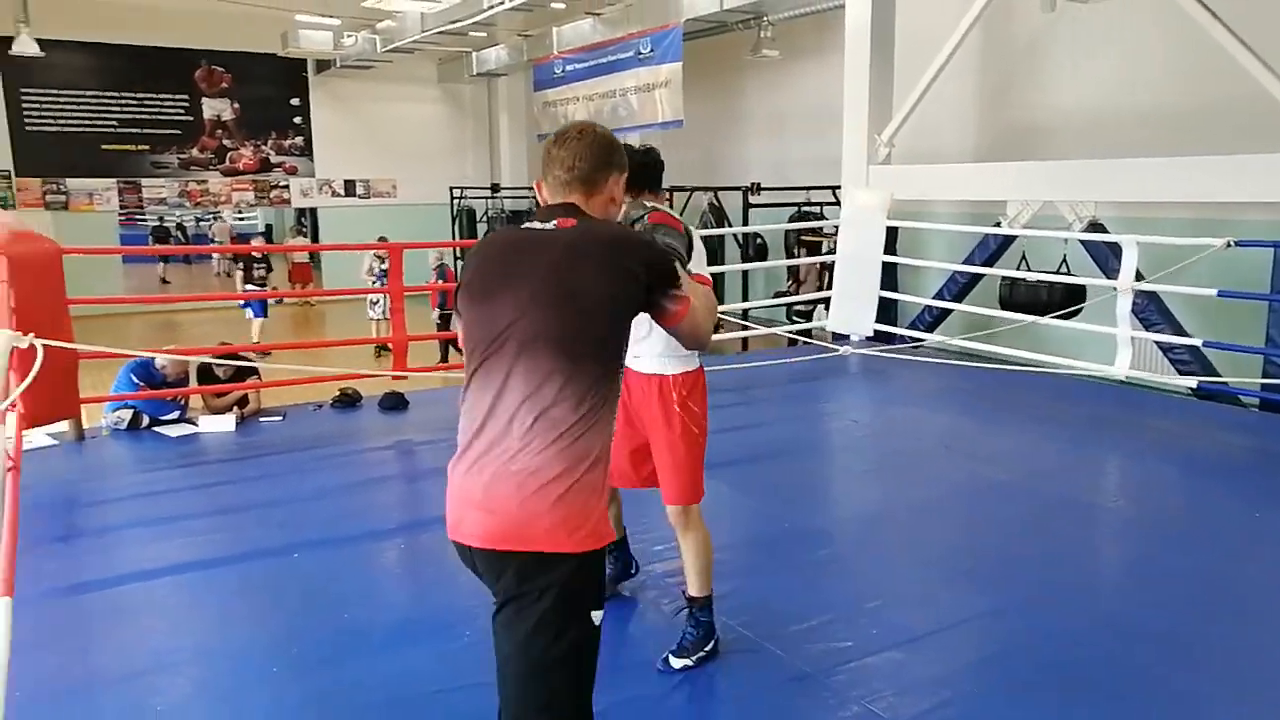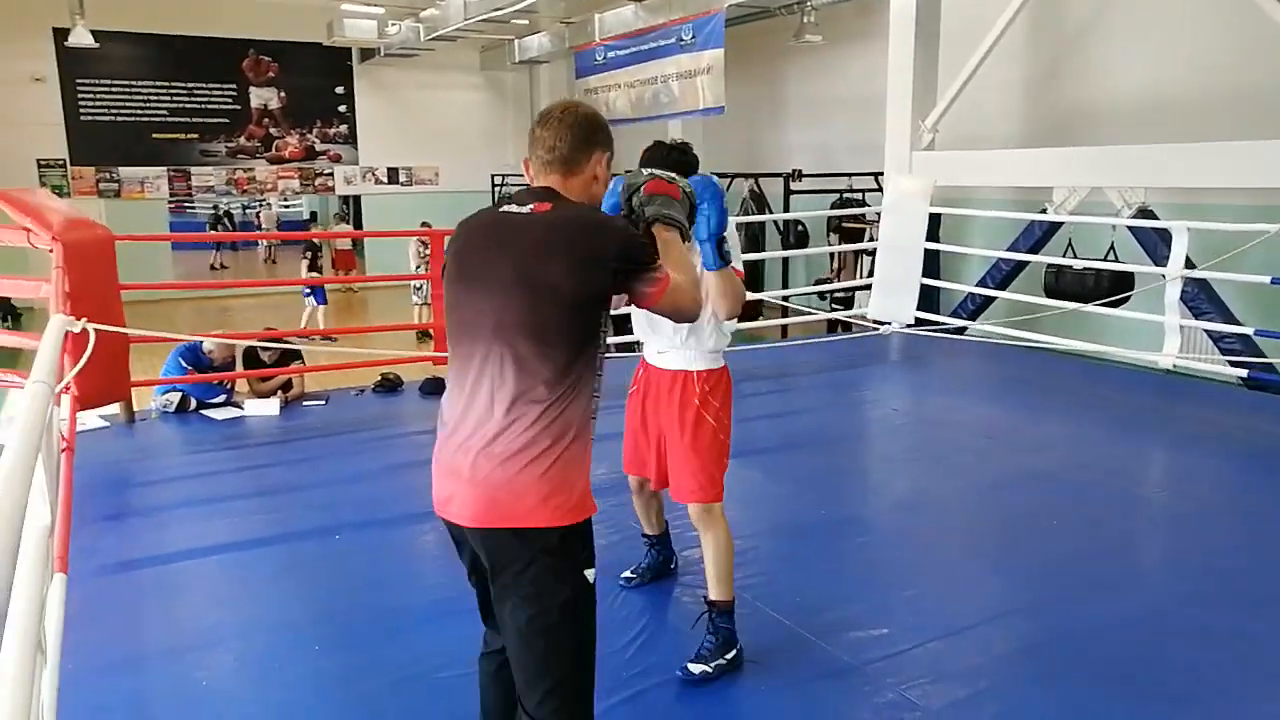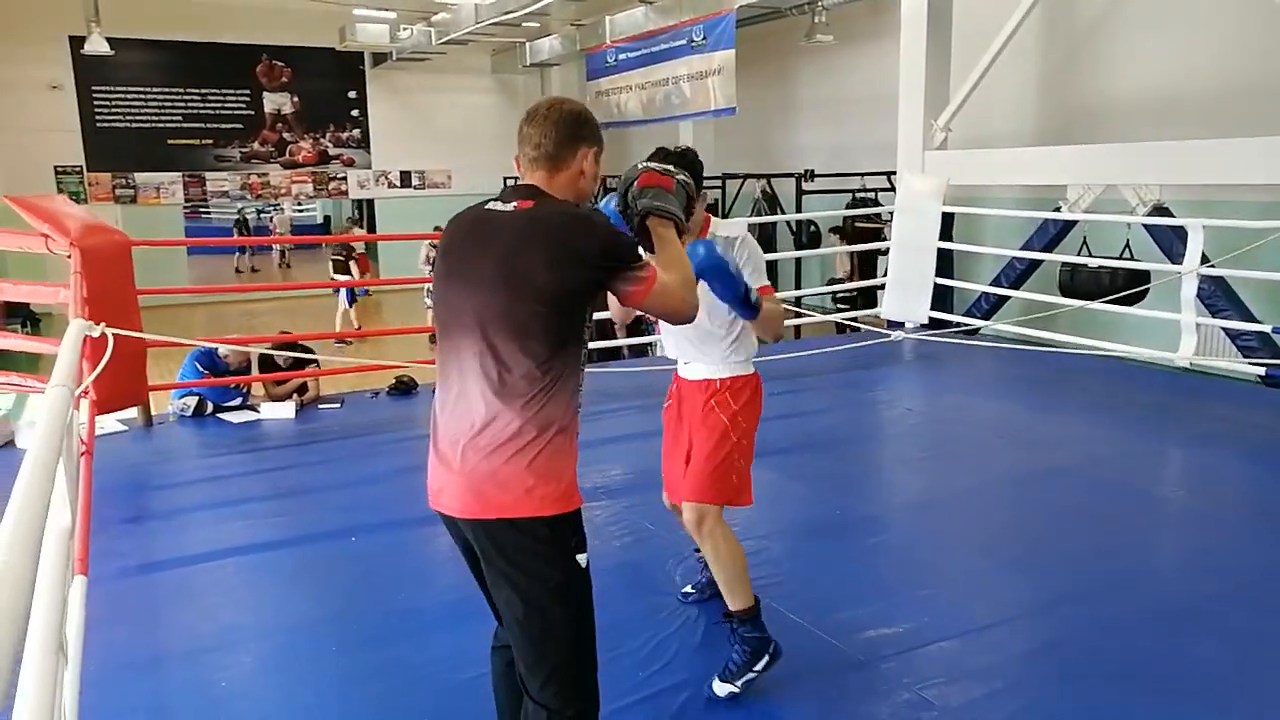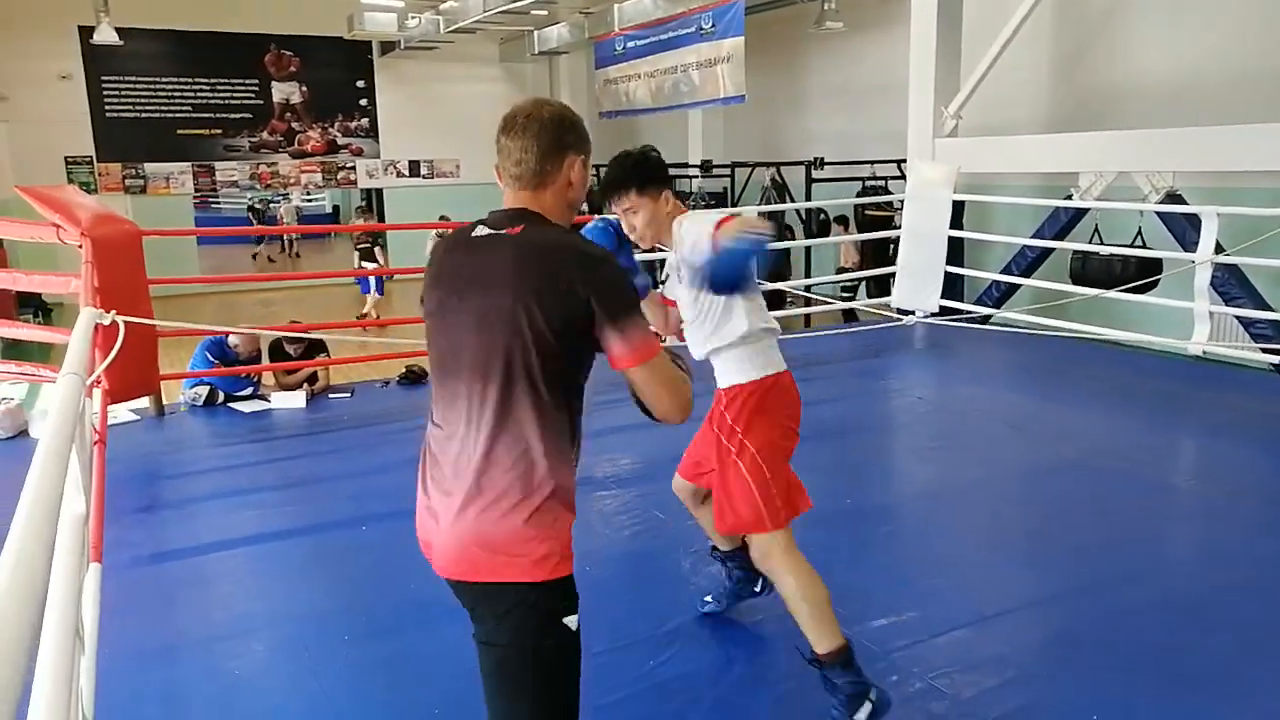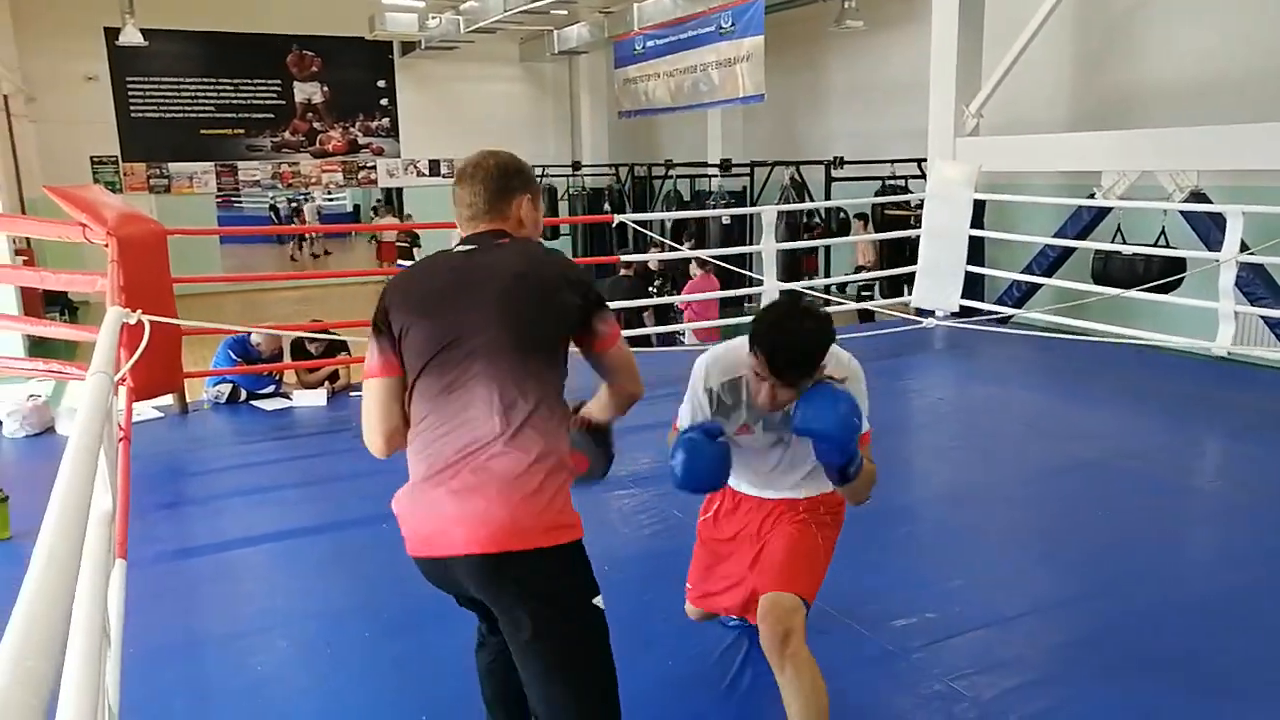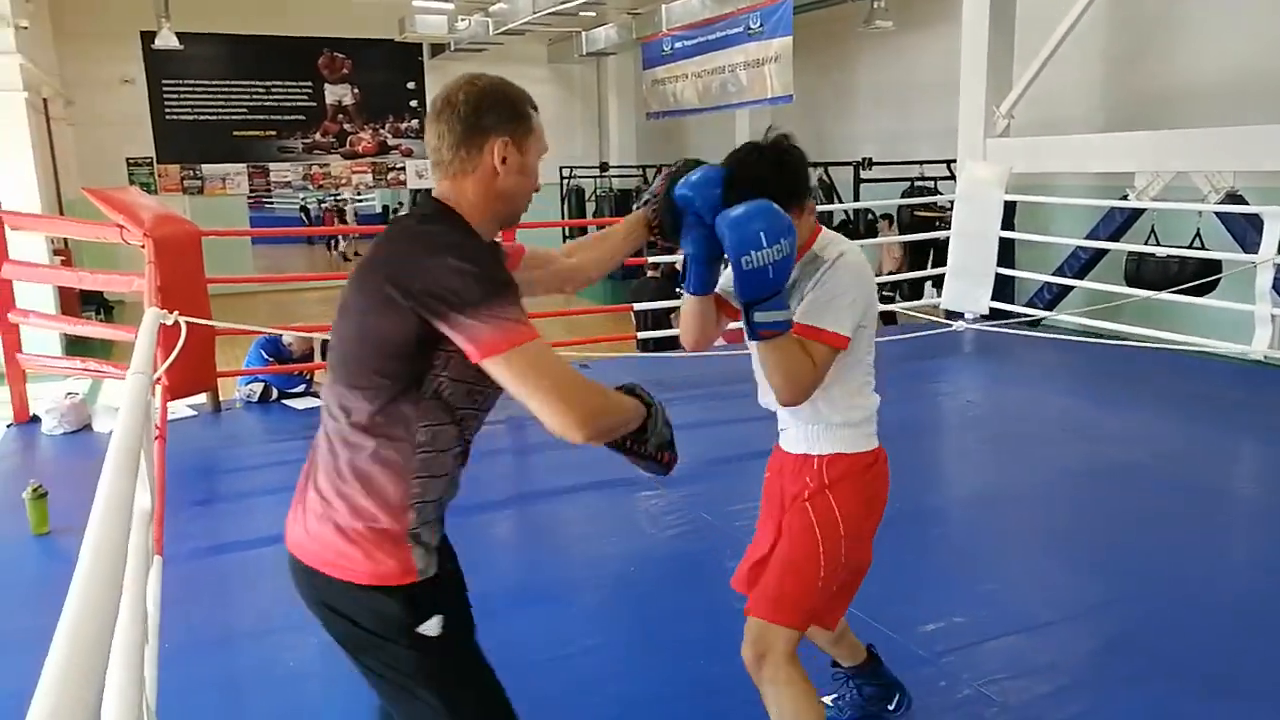
dt=0.4s
person 1, frame 1
left shoulder: (484, 256)
right shoulder: (628, 252)
right elbow: (701, 331)
right wrist: (671, 259)
left hip: (470, 510)
right hip: (551, 525)
left knee: (529, 662)
person 1, frame 2
left shoulder: (469, 234)
right shoulder: (600, 236)
right elbow: (687, 305)
right wrist: (666, 224)
left hip: (457, 488)
right hip: (536, 502)
left knee: (506, 642)
person 1, frame 3
left shoulder: (461, 230)
right shoulder: (583, 234)
right elbow: (682, 306)
right wrist: (661, 216)
left hip: (452, 486)
right hip: (525, 497)
left knee: (517, 642)
person 1, frame 4
left shoulder: (452, 258)
right shoulder: (582, 266)
right elbow: (671, 405)
right wrist: (673, 371)
left hip: (445, 527)
right hip: (518, 547)
person 1, frame 5
left shoulder: (403, 290)
right shoulder: (557, 273)
left elbow: (382, 439)
right elbow: (628, 386)
right wrist: (588, 417)
left hip: (429, 532)
right hip: (529, 530)
left knee: (506, 632)
person 1, frame 6
left shoulder: (433, 239)
right shoulder: (454, 260)
left elbow: (559, 270)
right elbow: (575, 415)
left wrist: (648, 218)
right wrist: (638, 414)
left hip: (356, 533)
right hip: (363, 555)
person 2, frame 1
left shoulder: (680, 239)
left hip: (677, 383)
right hip: (631, 377)
left knee: (680, 507)
right knee: (604, 480)
left ankle: (701, 624)
right ankle: (618, 561)
person 2, frame 2
left shoulder: (714, 233)
left elbow: (729, 308)
left wrist: (712, 242)
left hip: (700, 381)
right hip: (652, 372)
left knee: (703, 506)
right knee: (641, 479)
left ankle: (724, 632)
right ankle: (659, 554)
person 2, frame 3
left shoulder: (733, 244)
left elbow: (772, 327)
right elbow: (623, 312)
left wrist: (740, 295)
left hip: (731, 390)
right hip: (685, 386)
left knee: (699, 515)
right knee: (679, 497)
left ankle: (754, 641)
right ankle: (719, 566)
person 2, frame 4
left shoulder: (697, 229)
right shoulder: (676, 251)
left elbow: (750, 225)
right elbow: (666, 325)
left wrist: (739, 249)
left hip: (757, 397)
right hip: (738, 395)
left knee: (770, 547)
right knee: (687, 488)
right ankle: (740, 572)
person 2, frame 5
left shoulder: (841, 376)
right shoulder: (719, 364)
left elbow: (862, 488)
right elbow: (684, 448)
left wrist: (844, 458)
right wrist: (692, 455)
left hip: (805, 507)
right hip: (735, 499)
left knee: (779, 630)
right knee: (700, 607)
right ankle: (758, 603)
person 2, frame 6
left shoulder: (841, 268)
right shoulder: (758, 253)
left elbow: (792, 388)
right elbow: (696, 338)
left wrist: (766, 295)
right wrist: (702, 259)
left hip: (840, 473)
right hip: (796, 459)
left knee: (764, 653)
right knee: (793, 602)
